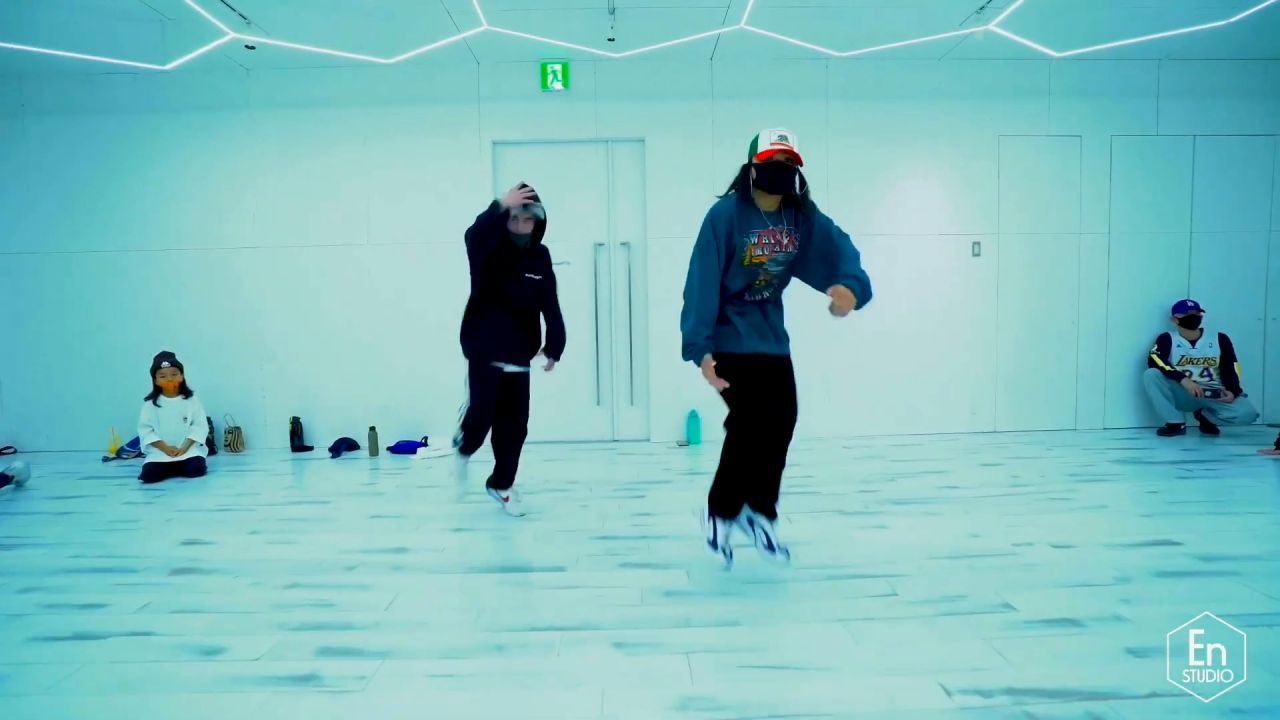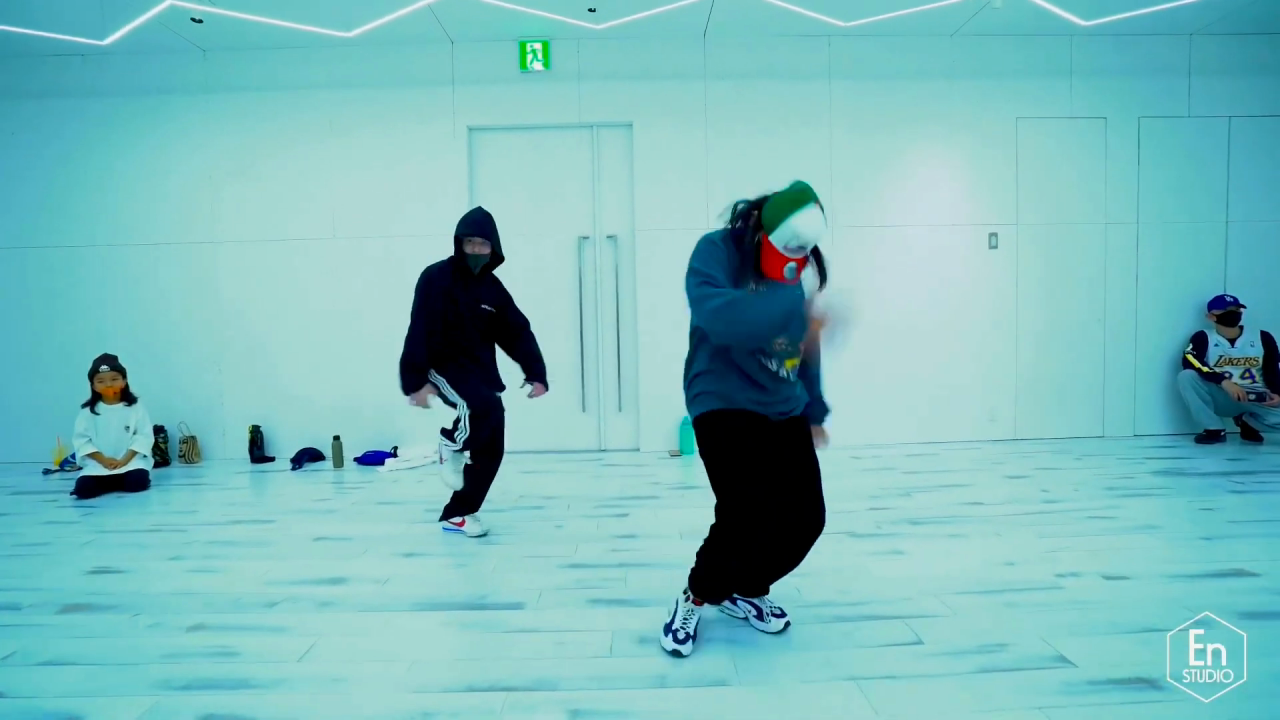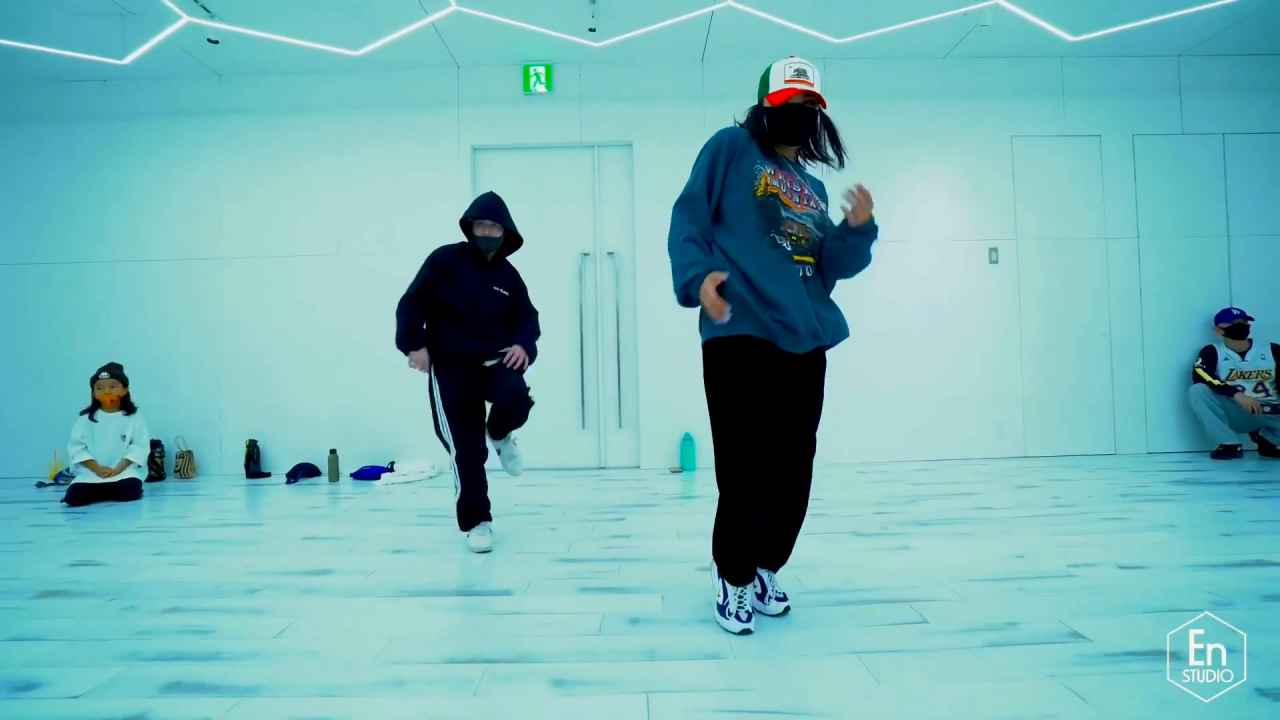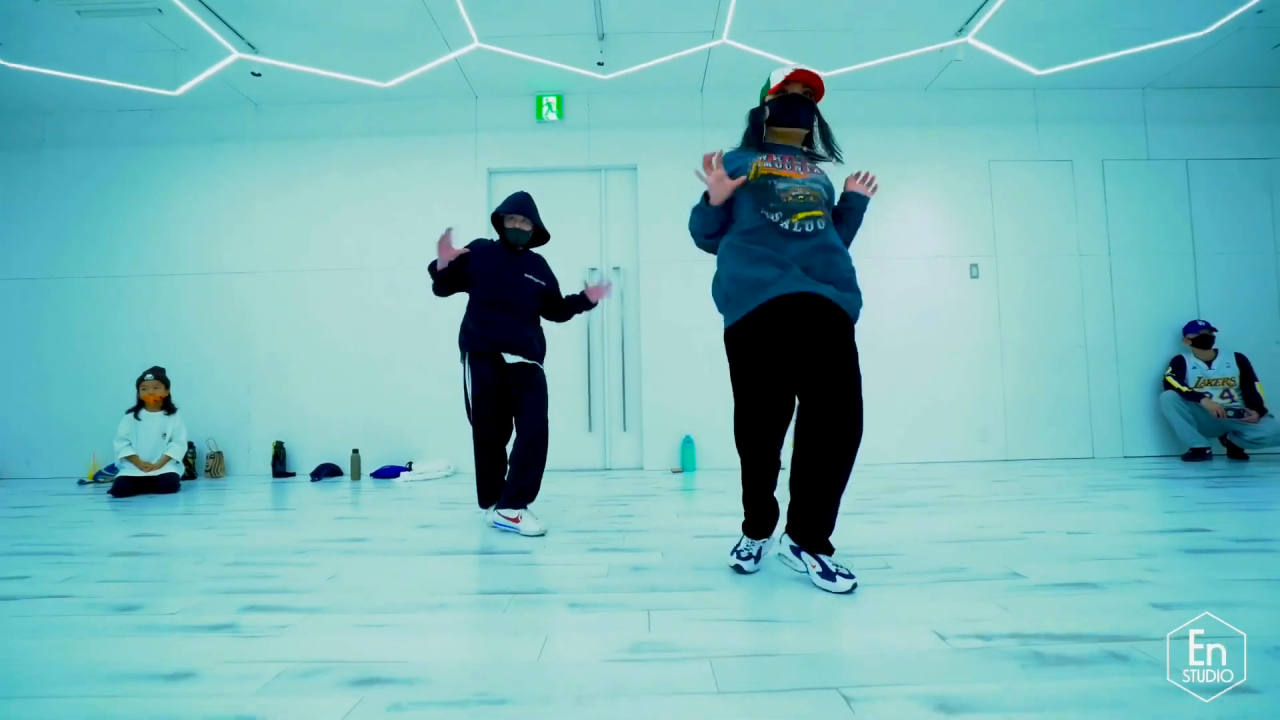
dt=0.5s
person 1, frame 1
left shoulder: (804, 216)
right shoulder: (726, 215)
left elbow: (838, 251)
right elbow: (700, 281)
left wrist: (850, 285)
right wrist: (698, 347)
left hip: (768, 336)
right hip: (727, 337)
left knee: (779, 425)
right knee: (752, 421)
left ankle: (760, 512)
right ankle: (722, 511)
person 1, frame 2
left shoulder: (789, 269)
right shoulder: (717, 252)
right elbow: (719, 313)
left wrist: (813, 410)
right wrist: (790, 314)
left hip: (786, 413)
right hip: (726, 407)
left knee: (803, 521)
right knee: (748, 522)
left ankle: (743, 591)
right ankle: (698, 596)
person 1, frame 3
left shoulder: (813, 187)
right shoulder: (730, 148)
left elbow: (829, 268)
right elbow: (688, 220)
left wrist: (858, 230)
right wrist: (696, 278)
left hip: (808, 338)
right hip: (742, 333)
left knee: (794, 464)
right knee: (751, 463)
left ankle: (765, 565)
right ankle: (734, 576)
person 1, frame 4
left shoulder: (820, 172)
right shoulder: (741, 161)
left elbow: (837, 236)
right elbow: (710, 236)
left wrist: (853, 201)
right wrist: (715, 201)
left hip: (828, 308)
right hip: (759, 306)
left knee: (837, 426)
right knee: (759, 432)
left ankle: (807, 541)
right ankle: (757, 529)
person 2, frame 1
left shoulder: (540, 258)
right shoulder: (490, 248)
left elbow: (550, 305)
right elbow: (476, 238)
left wrist: (554, 346)
right wrist: (501, 208)
left hip: (519, 354)
right hip: (483, 346)
left knee: (514, 425)
right knee: (481, 409)
left ankle: (500, 485)
right ankle: (463, 448)
person 2, frame 2
left shoulder: (492, 287)
right shoulder: (438, 278)
left elbow: (517, 332)
right elbow: (420, 333)
left wrist: (536, 372)
right wrist: (414, 383)
left hip: (481, 376)
right hip: (444, 369)
left knee: (489, 452)
right knee: (484, 408)
left ankle: (458, 514)
right ankle: (452, 445)
person 2, frame 3
left shoulder: (509, 276)
right shoulder: (446, 259)
left elbow: (526, 323)
right elbow: (413, 302)
left wrist: (525, 347)
right wrist: (413, 344)
left hip: (494, 360)
right hip: (449, 362)
left knee: (514, 398)
right knee: (464, 443)
left ankle: (499, 436)
right ankle: (475, 522)
person 2, frame 4
left shoulder: (538, 265)
right shoulder: (481, 252)
left elbow: (556, 309)
right elbow: (446, 287)
left wrist: (585, 299)
right wrist: (443, 266)
left hip: (526, 360)
right hip: (484, 358)
left knee: (533, 430)
right knee: (489, 434)
left ankle: (511, 507)
right ankle: (493, 503)
